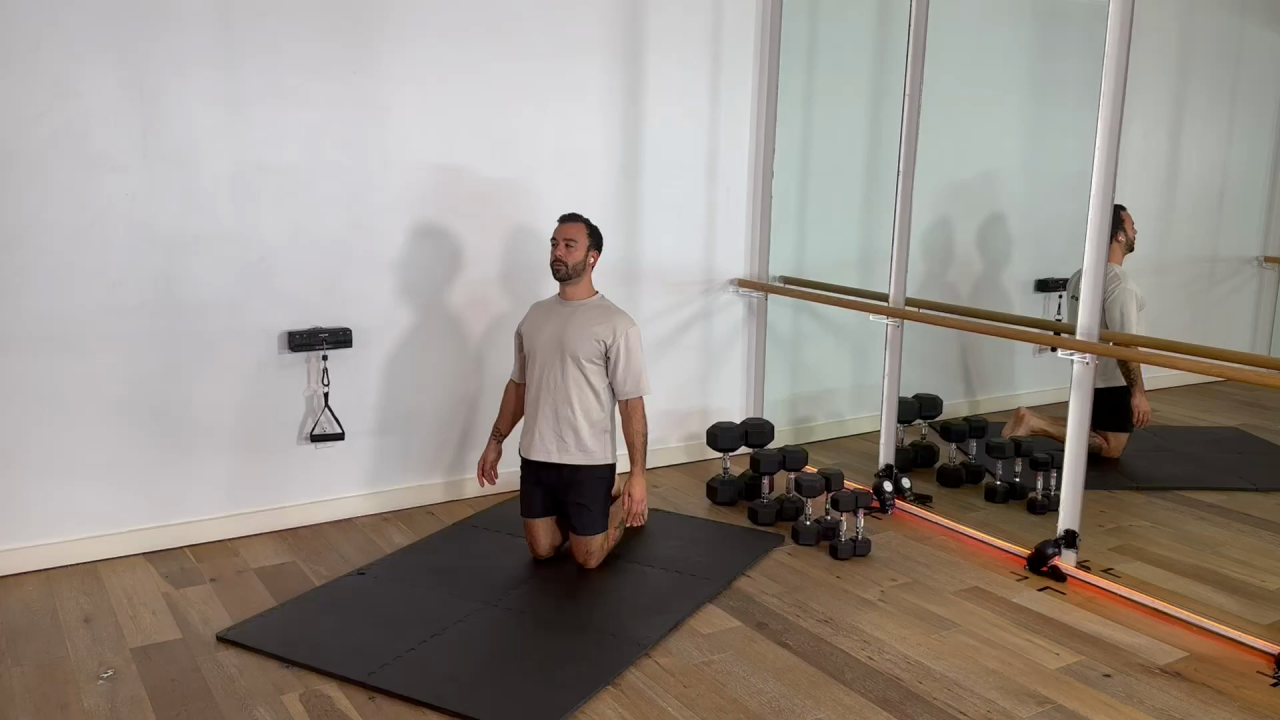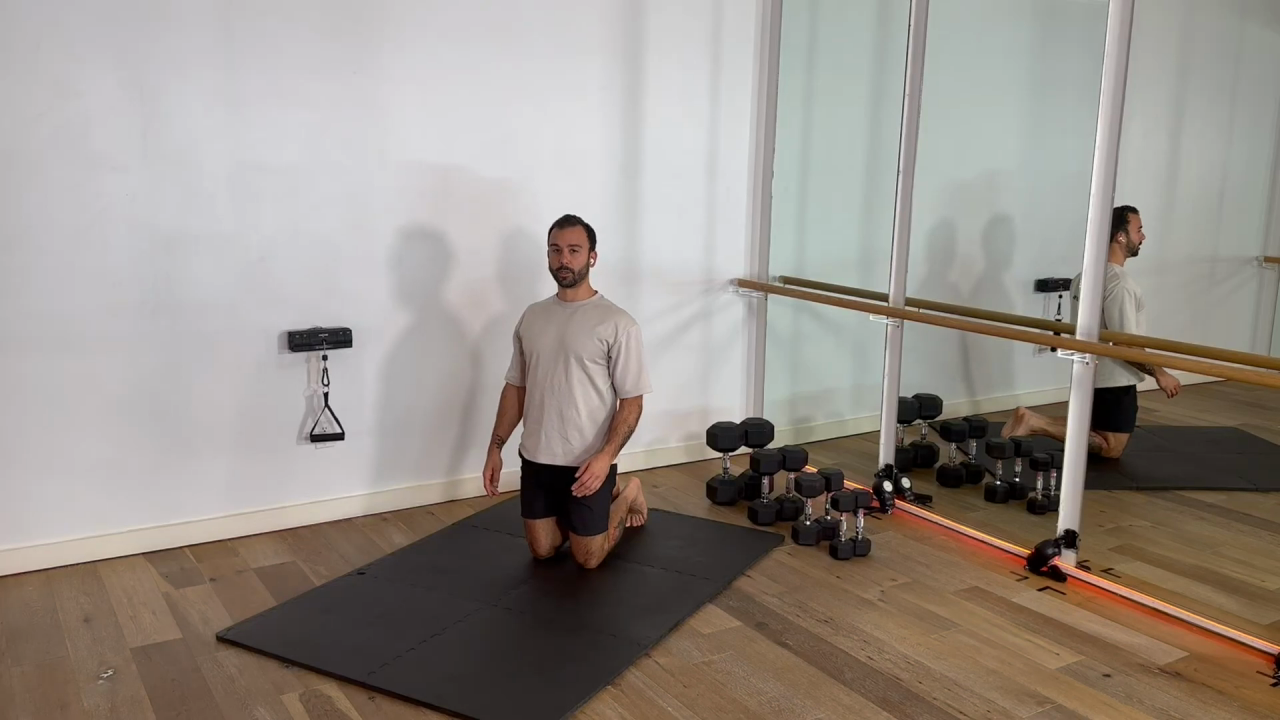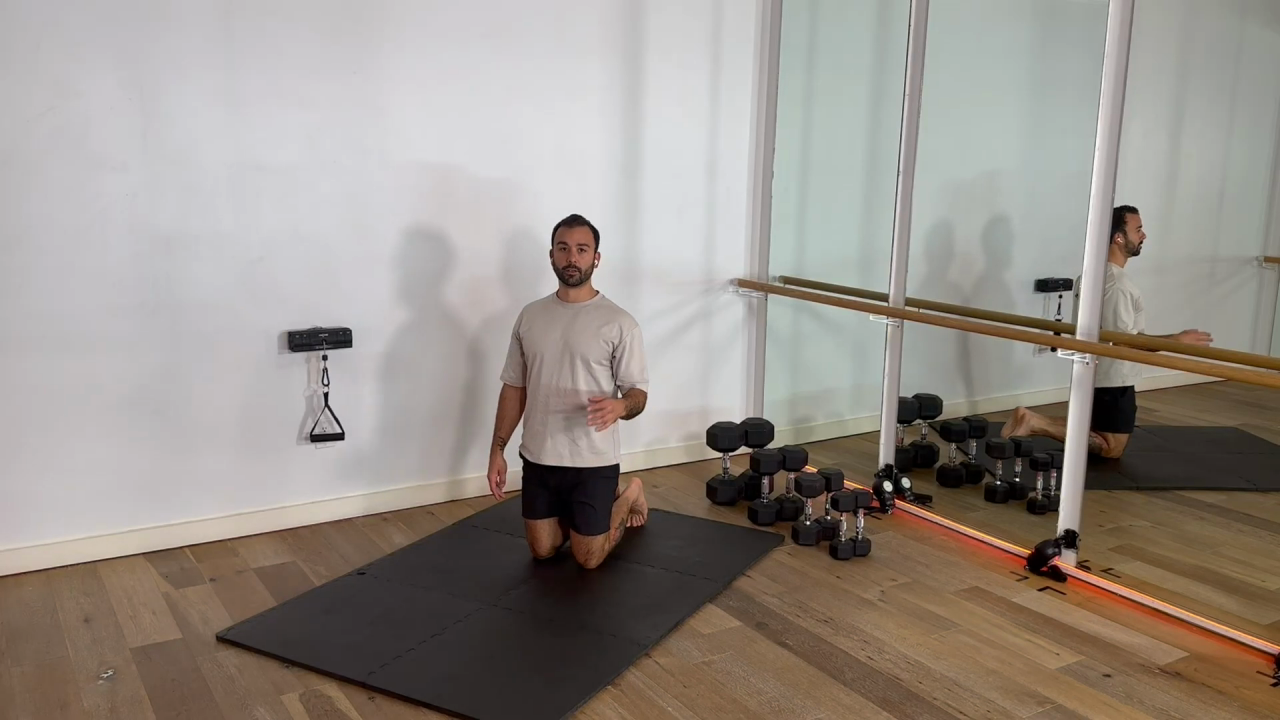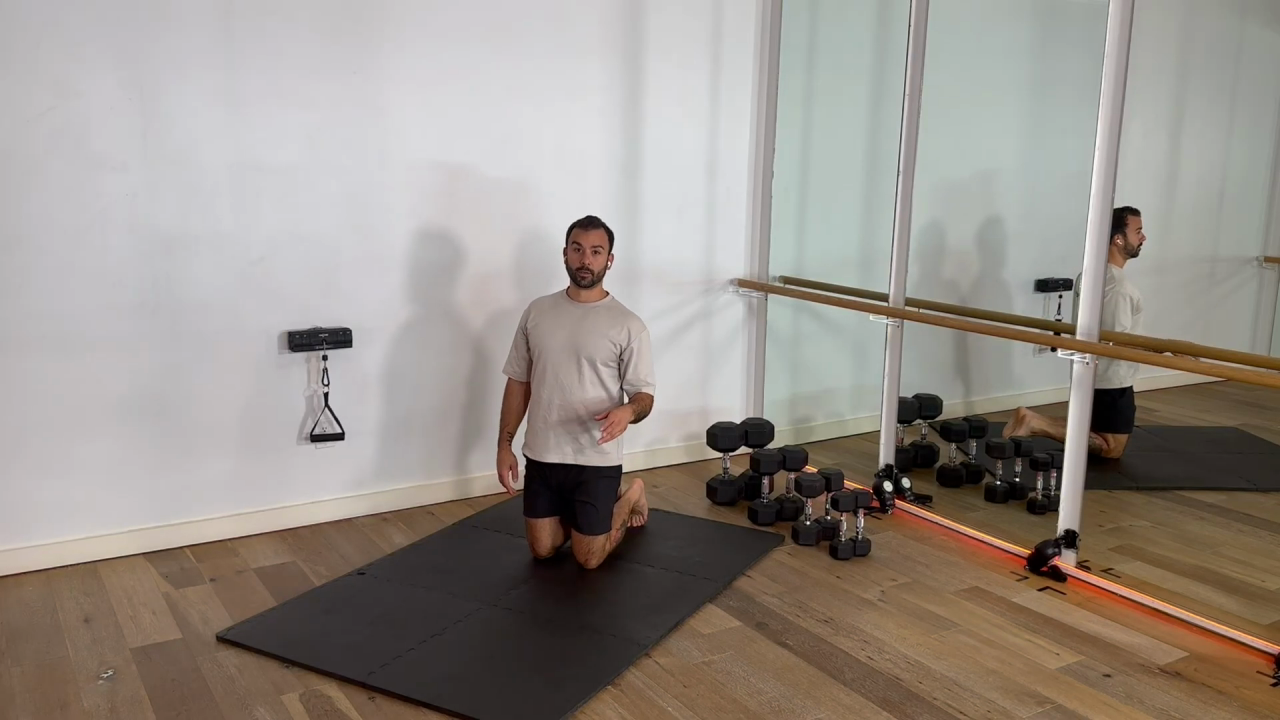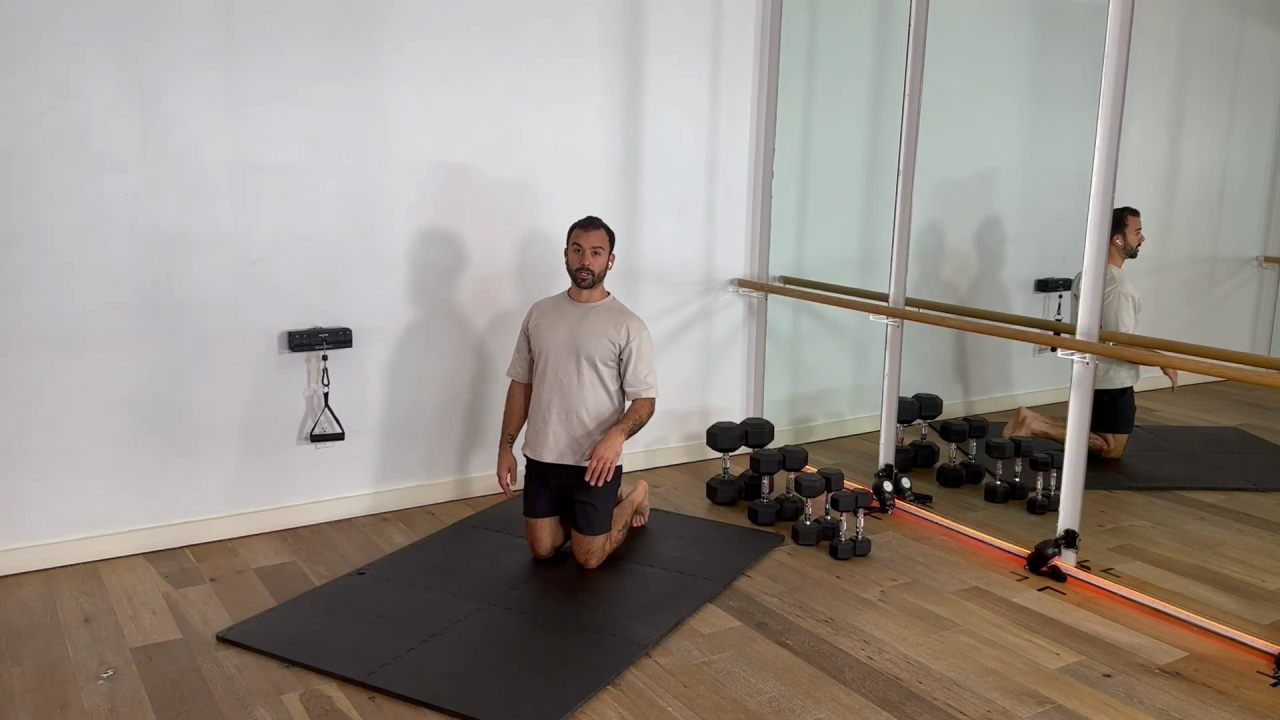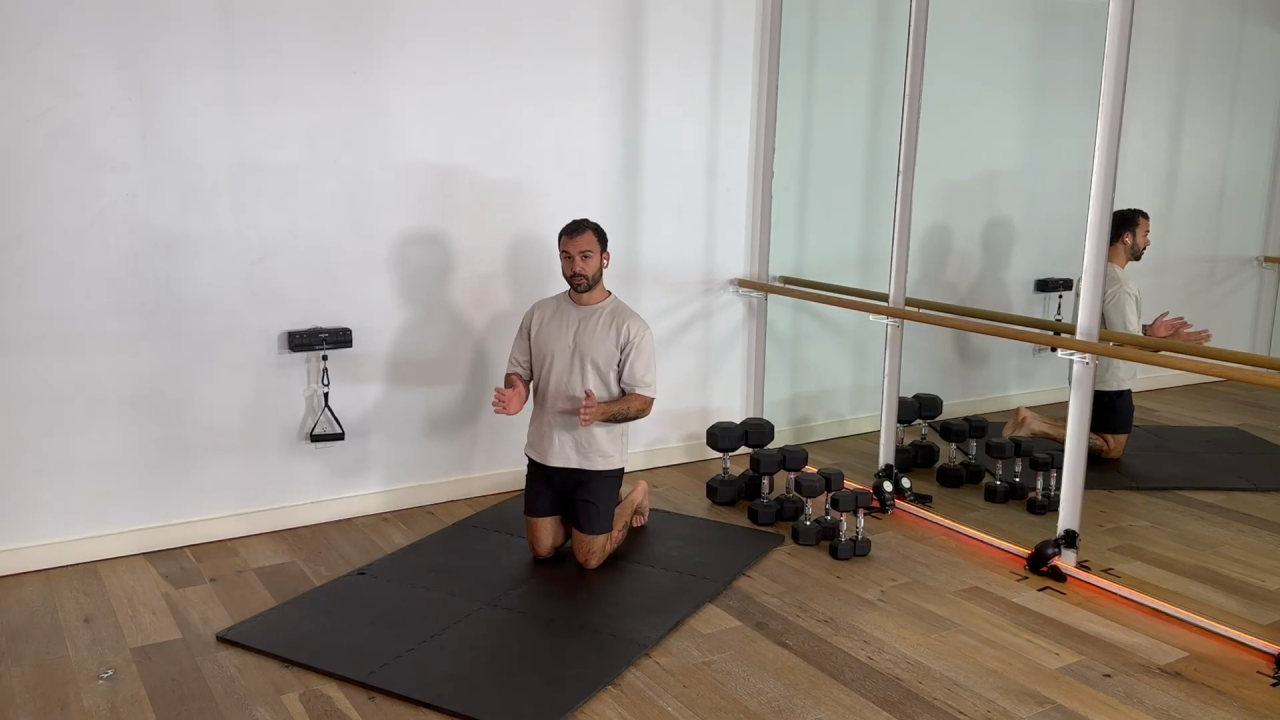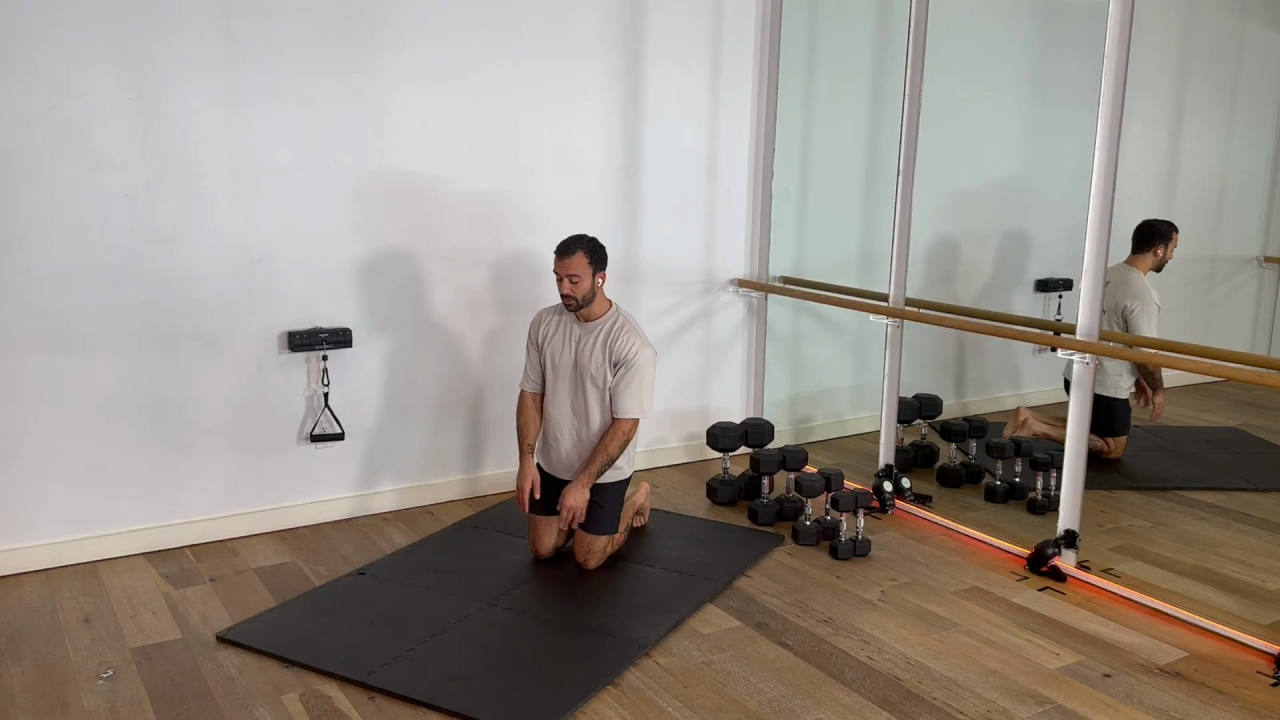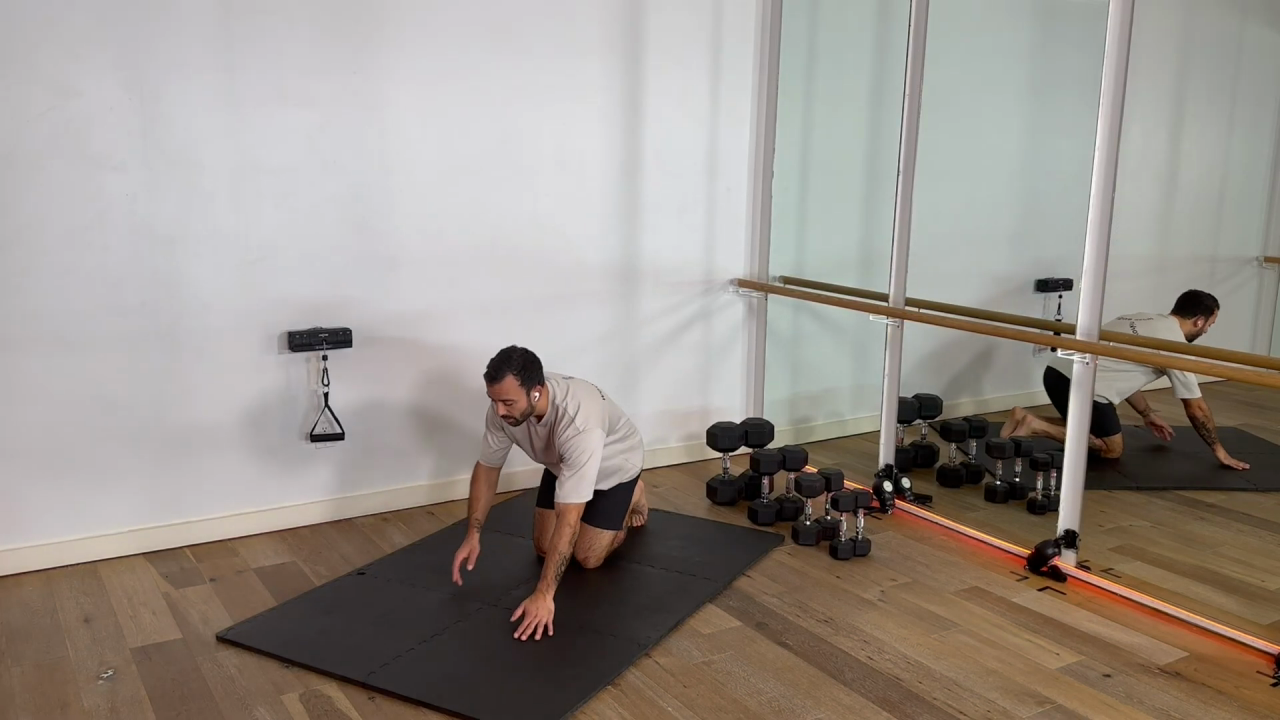
dt=0.7s
person 1, frame 1
left shoulder: (616, 324)
right shoulder: (535, 315)
left elbow: (631, 403)
right elbow: (518, 384)
left wrist: (637, 473)
right wrist: (495, 441)
left hip: (588, 461)
right hip: (537, 457)
left knee: (588, 558)
right knee: (542, 550)
left ankle: (621, 499)
right ankle: (605, 500)
person 1, frame 2
left shoulder: (617, 323)
right shoulder: (532, 316)
left elbow: (631, 400)
right elbow: (515, 388)
left wrist: (606, 456)
right wrist: (495, 448)
left hip: (587, 463)
right hip: (537, 458)
left knee: (588, 558)
right knee: (542, 550)
left ankle: (627, 494)
right ankle: (605, 499)
person 1, frame 3
left shoulder: (619, 323)
right shoulder: (530, 316)
left elbow: (637, 396)
right elbow: (514, 388)
left wrist: (619, 405)
right wrist: (497, 449)
left hip: (593, 461)
right hip: (539, 458)
left knee: (588, 558)
right knee: (542, 550)
left ankle: (629, 496)
right ankle: (606, 500)
person 1, frame 4
left shoulder: (627, 325)
right shoulder: (537, 311)
left elbow: (644, 394)
right elbow: (518, 382)
left wrist: (628, 411)
right wrist: (505, 445)
left hip: (595, 460)
right hip: (541, 455)
left knee: (588, 558)
right knee: (542, 549)
left ankle: (631, 496)
right ankle: (603, 504)
person 1, frame 5
left shoulder: (627, 325)
right shoulder: (539, 313)
left elbow: (644, 399)
right elbow: (521, 384)
left wrist: (615, 436)
right wrist: (506, 447)
left hip: (595, 460)
right hip: (542, 455)
left knee: (588, 558)
right knee: (542, 549)
left ankle: (634, 498)
right ankle: (607, 505)
person 1, frame 6
left shoulder: (629, 325)
right shoulder: (539, 313)
left elbow: (642, 401)
right elbow: (518, 373)
left wrist: (602, 411)
right wrist: (516, 394)
left hip: (598, 461)
right hip: (544, 455)
left knee: (588, 558)
right knee: (542, 549)
left ankle: (633, 499)
right ankle: (591, 509)
person 1, frame 7
left shoulder: (631, 343)
right shoulder: (544, 322)
left elbow: (626, 425)
right elbow: (531, 394)
left wrist: (583, 482)
right wrist: (526, 460)
left hip: (605, 470)
right hip: (552, 465)
left knee: (588, 559)
right knee: (543, 550)
left ankle: (636, 499)
right ankle: (582, 509)
person 1, frame 8
left shoulder: (579, 424)
right shoulder: (504, 408)
left elbow: (569, 519)
right elbow: (487, 467)
left wrist: (543, 594)
right wrist: (473, 534)
left hip: (614, 468)
right hip: (561, 468)
left knee: (587, 556)
right knee: (544, 546)
left ankle: (631, 497)
person 2, frame 1
left shoulder: (1081, 276)
right shoulder: (1120, 284)
right wrist: (1138, 393)
right hip: (1112, 381)
left knee: (1093, 432)
right knee: (1110, 448)
left ankle: (1033, 420)
right ankle: (1036, 424)
person 2, frame 2
right shoulder: (1119, 283)
right wrist: (1160, 374)
left hip: (1090, 374)
right hip: (1113, 379)
left knee: (1095, 432)
right knee: (1110, 448)
left ankle: (1033, 421)
right ankle: (1037, 423)
person 2, frame 3
right shoulder: (1117, 282)
right wrist: (1178, 340)
left hip: (1096, 374)
right hip: (1112, 379)
left knee: (1101, 437)
right knee: (1110, 449)
left ankle: (1035, 422)
right ankle: (1037, 424)
person 2, frame 4
right shoulder: (1117, 285)
left hip: (1091, 375)
right hip: (1112, 380)
left knee: (1096, 434)
right knee: (1111, 449)
left ankle: (1034, 421)
right ankle: (1037, 424)
person 2, frame 5
right shoulder: (1117, 285)
right hip: (1111, 381)
left knee: (1095, 432)
right knee: (1110, 449)
left ankle: (1034, 422)
right ankle: (1036, 426)
person 2, frame 6
right shoulder: (1119, 284)
left wrist: (1150, 330)
right wrist: (1171, 341)
right hip: (1108, 382)
left knee: (1096, 433)
right knee: (1110, 449)
left ankle: (1032, 420)
right ankle: (1036, 427)
person 2, frame 7
left shoulder: (1109, 275)
right shoulder: (1142, 295)
left wrist: (1137, 379)
right wrist: (1158, 391)
right hip: (1104, 386)
left knee: (1090, 429)
right knee: (1112, 449)
left ankle: (1031, 419)
right ankle: (1036, 429)
person 2, frame 8
left shoulder: (1144, 320)
right shoulder: (1175, 345)
right elbow: (1196, 408)
left wrist: (1148, 415)
right wrist: (1218, 449)
left hip: (1058, 372)
left knee: (1090, 432)
right knee: (1111, 448)
left ankle: (1028, 418)
right ankle: (1037, 425)
